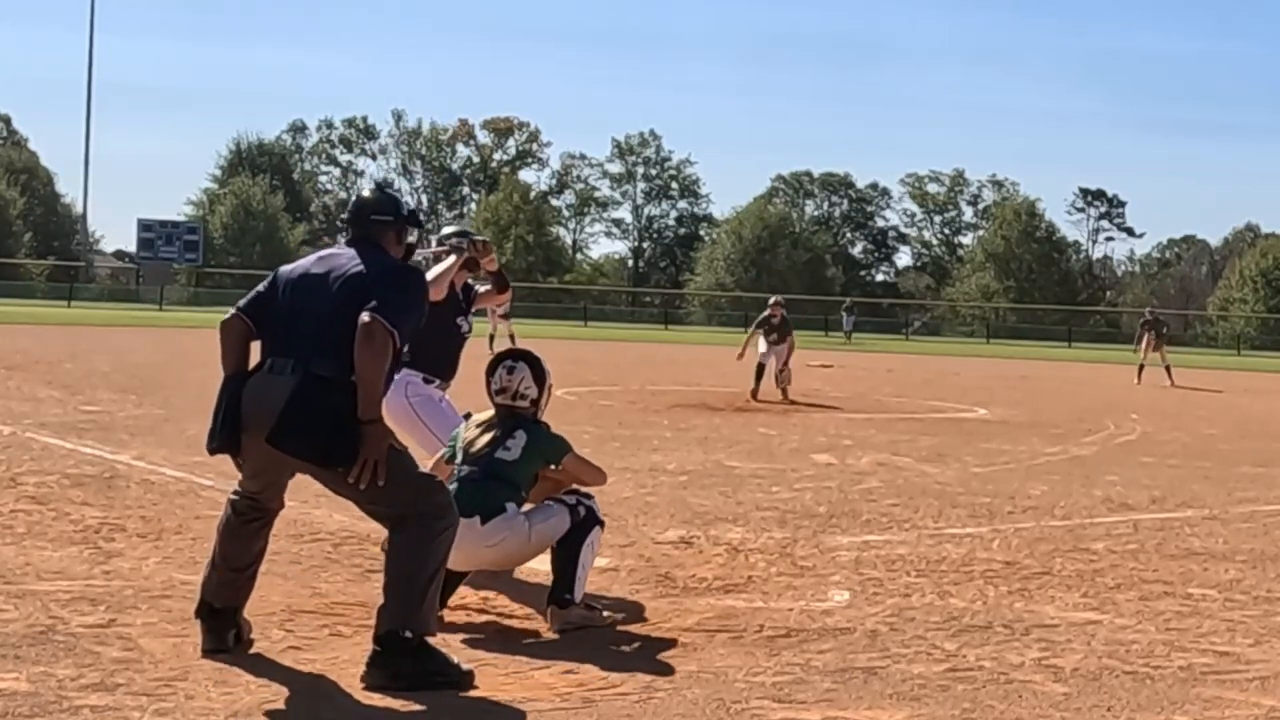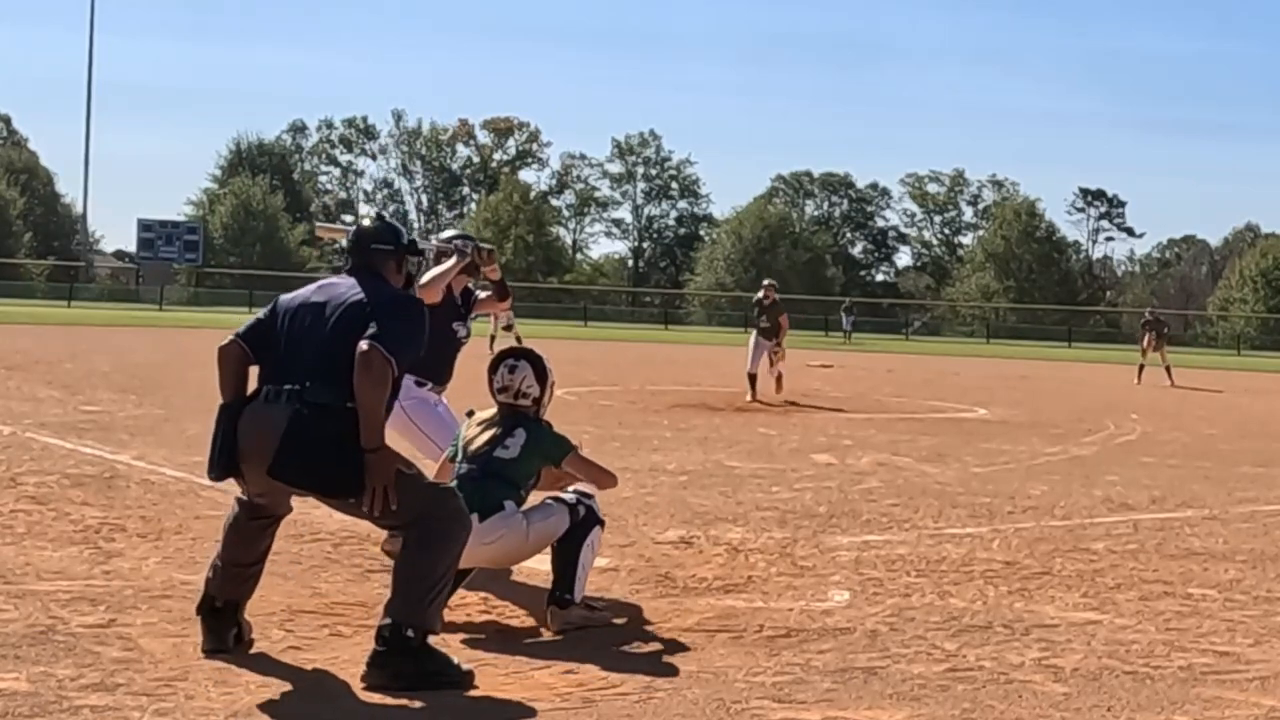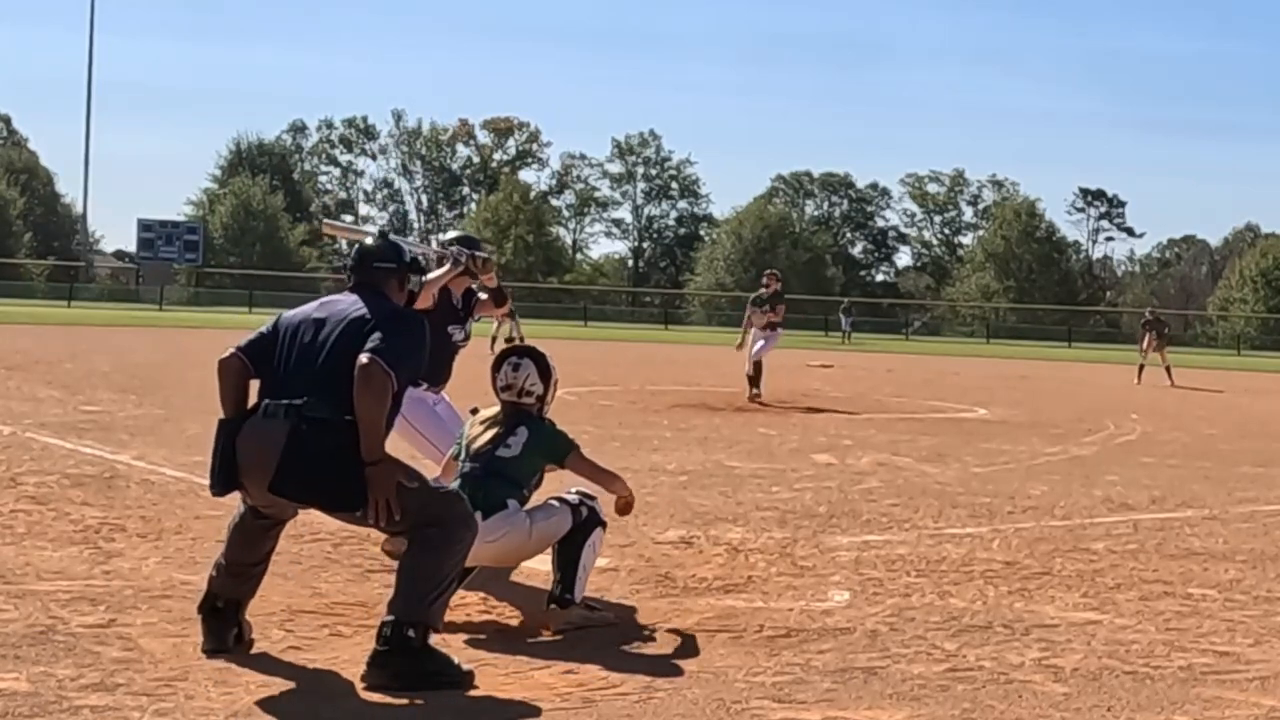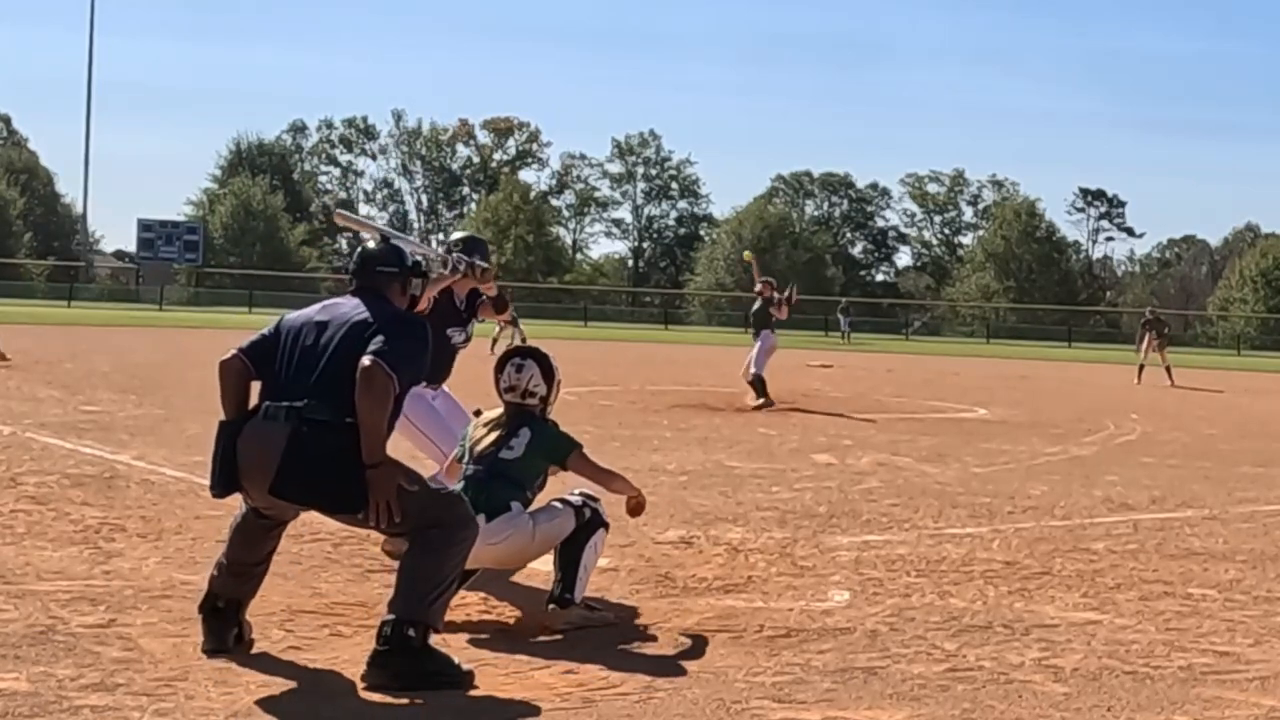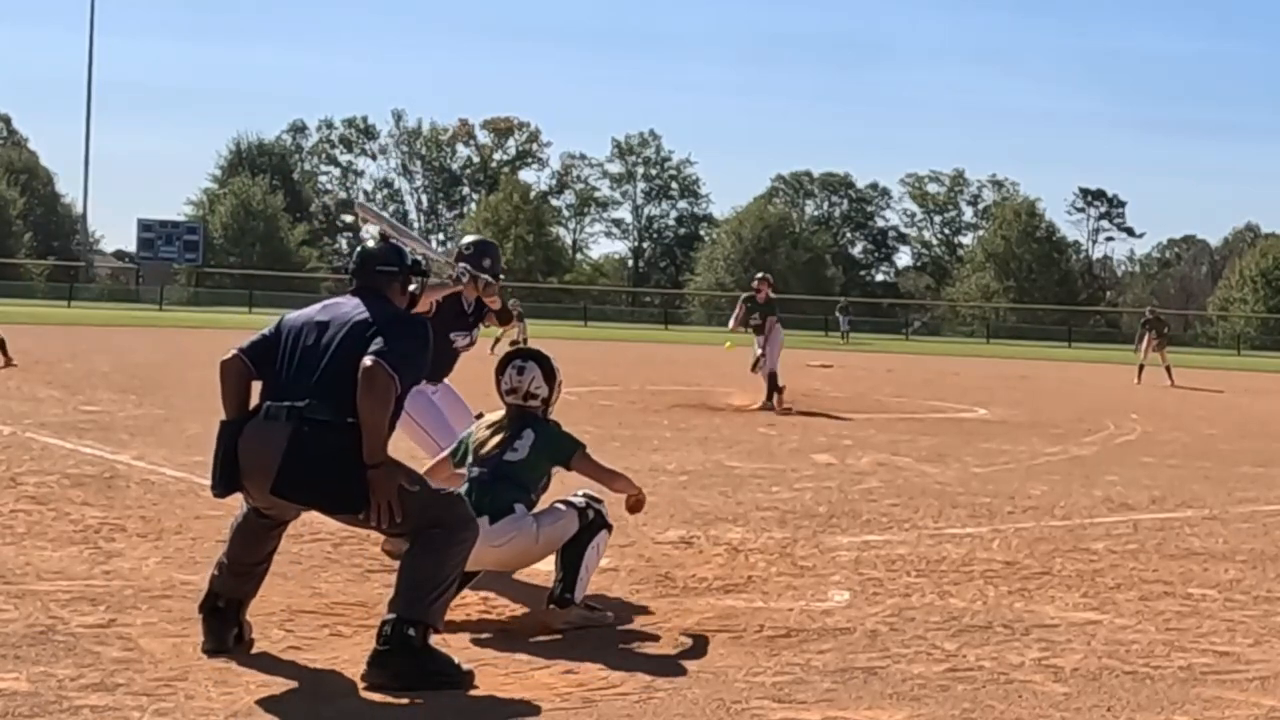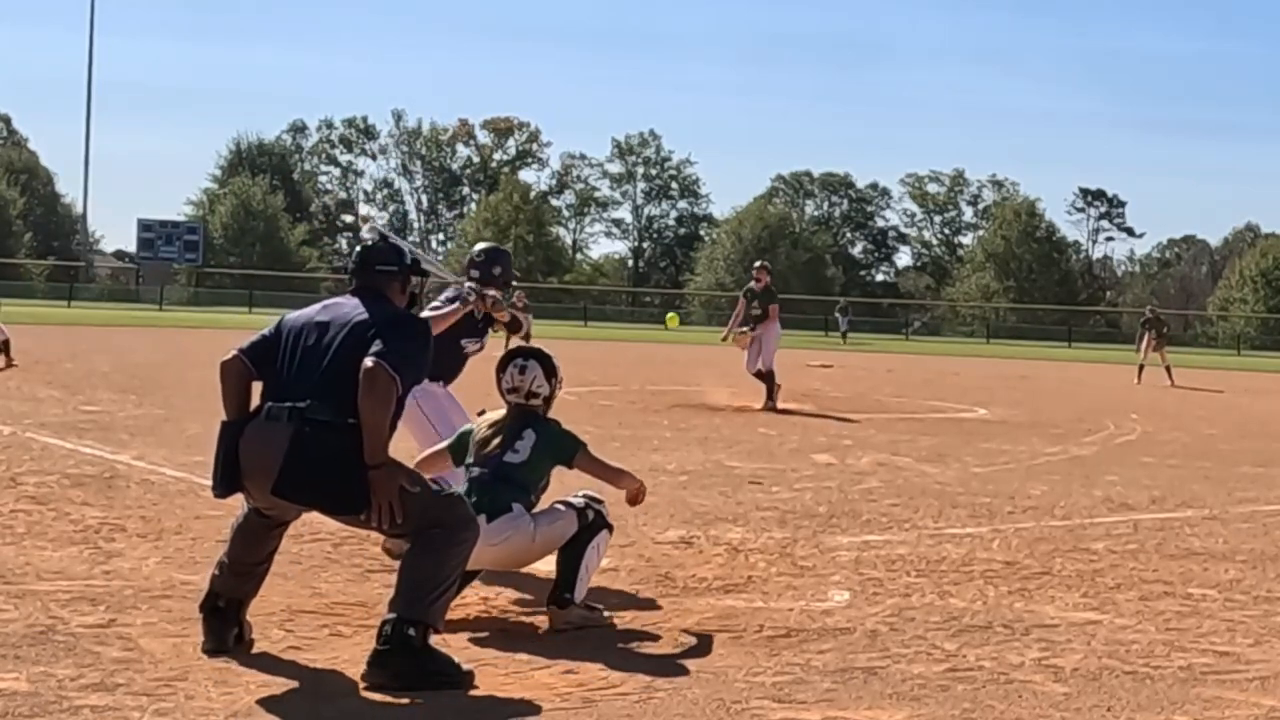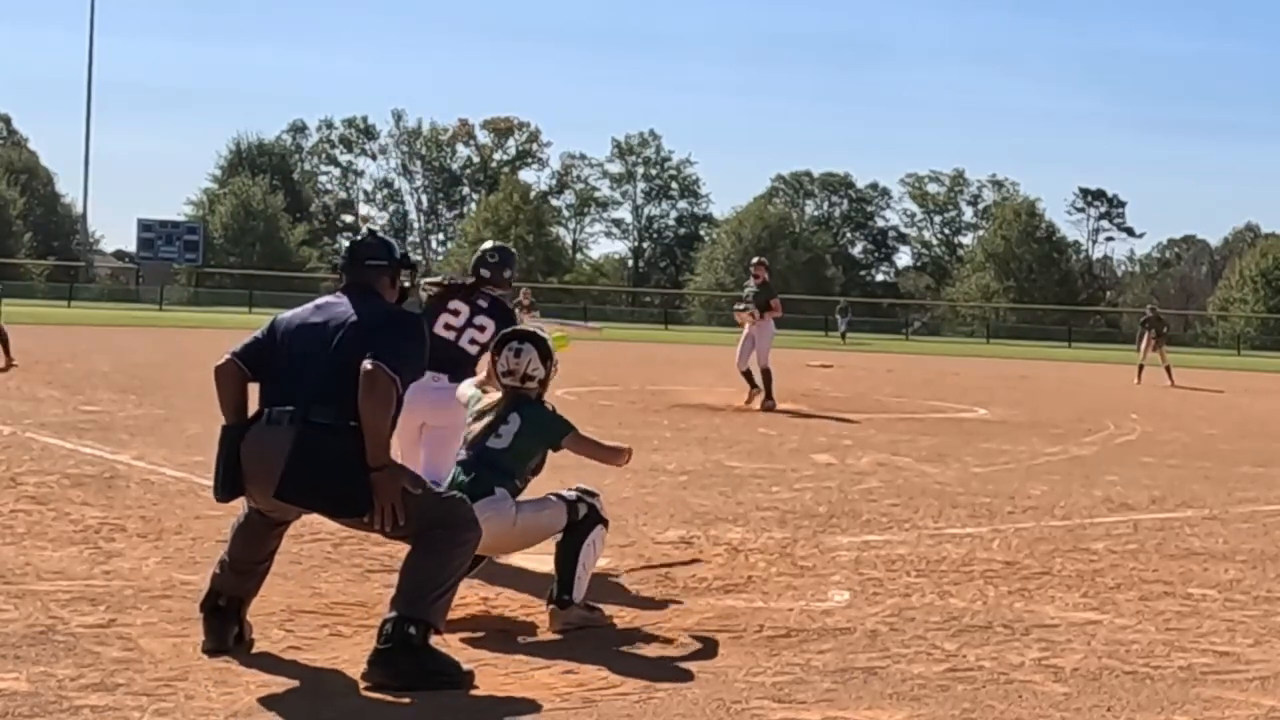
dt=0.2s
person 1, frame 1
left shoulder: (294, 269)
right shoulder: (400, 275)
left elbow: (233, 324)
right elbow: (372, 333)
left wrist: (240, 401)
right wrist: (370, 422)
left hip: (260, 410)
right hip: (323, 415)
left knee: (253, 503)
right knee: (427, 512)
left ankle: (219, 618)
right ankle: (399, 648)
person 1, frame 2
left shoulder: (295, 298)
right shoulder: (399, 305)
left elbow: (231, 349)
right elbow: (371, 360)
left wrist: (241, 428)
right wrist: (373, 450)
left hip: (257, 439)
right hip: (322, 441)
left knee: (260, 505)
right knee: (443, 515)
left ankle: (220, 618)
right ankle: (400, 647)
person 1, frame 3
left shoulder: (298, 314)
right shoulder: (402, 320)
left elbow: (231, 362)
right elbow: (370, 373)
left wrist: (241, 439)
right wrist: (374, 463)
left hip: (255, 456)
right hip: (321, 456)
left knee: (266, 503)
right knee: (450, 518)
left ankle: (220, 616)
right ankle: (401, 647)
person 1, frame 4
left shoulder: (298, 318)
right shoulder: (404, 325)
left elbow: (232, 363)
right elbow: (372, 374)
left wrist: (242, 442)
right wrist: (374, 465)
left hip: (255, 459)
right hip: (323, 460)
left knee: (267, 504)
right knee: (451, 520)
left ankle: (221, 616)
right ankle: (401, 648)
person 1, frame 5
left shoulder: (300, 317)
right shoulder: (405, 324)
left elbow: (233, 363)
right elbow: (374, 375)
left wrist: (243, 440)
right wrist: (376, 465)
left hip: (257, 459)
right hip: (324, 459)
left knee: (267, 506)
right knee: (451, 521)
left ankle: (221, 616)
right ankle: (401, 646)
person 1, frame 6
left shoulder: (299, 317)
right shoulder: (406, 324)
left elbow: (233, 364)
right elbow: (375, 376)
left wrist: (244, 441)
right wrist: (377, 466)
left hip: (258, 459)
right hip: (325, 459)
left knee: (267, 508)
right knee: (452, 522)
left ankle: (221, 616)
right ankle: (401, 646)
person 1, frame 7
left shoulder: (292, 318)
right shoulder: (399, 322)
left elbow: (227, 369)
right elbow: (374, 378)
left wrist: (245, 443)
right wrist: (379, 468)
left hip: (259, 462)
right hip: (327, 461)
left knee: (266, 506)
right knee: (454, 523)
left ankle: (222, 615)
right ankle: (401, 646)
person 2, frame 1
left shoulder: (470, 426)
right shoulder: (539, 435)
left elbow: (433, 478)
right elbow: (598, 477)
right wrist: (550, 474)
right hip: (494, 540)
right knee: (583, 508)
right ankle: (566, 606)
person 2, frame 2
left shoulder: (473, 424)
right shoulder: (540, 434)
left elbow: (441, 478)
right elbow: (606, 479)
right wrist: (576, 477)
right hip: (494, 538)
right knee: (582, 507)
right ankle: (566, 606)
person 2, frame 3
left shoulder: (477, 422)
right shoulder: (543, 432)
left elbow: (447, 475)
right elbow: (609, 481)
right wrist: (625, 493)
right hip: (496, 537)
right knee: (584, 507)
right ankle: (566, 605)
person 2, frame 4
left shoulder: (480, 425)
right shoulder: (545, 433)
left elbow: (449, 475)
right elbow: (608, 480)
right wrist: (634, 492)
right hip: (500, 539)
right knee: (588, 510)
right ankle: (566, 605)
person 2, frame 5
left shoulder: (480, 429)
right shoulder: (548, 434)
left elbow: (432, 475)
right elbow: (612, 479)
right wrist: (635, 490)
right hip: (504, 541)
right knee: (591, 511)
right ankle: (567, 605)
person 2, frame 6
left shoulder: (479, 428)
right shoulder: (549, 434)
left elbow: (422, 465)
right elbow: (616, 477)
right wrist: (636, 485)
right hip: (503, 541)
right knee: (592, 511)
right ankle: (566, 605)
person 2, frame 7
left shoulder: (479, 405)
right shoulder: (541, 418)
left elbow: (466, 387)
right elbow: (611, 455)
right wrist: (625, 452)
right hip: (489, 522)
right knee: (586, 507)
right ankle: (568, 606)
person 3, frame 1
left shoulder: (466, 293)
right shoulder: (442, 287)
left elbow: (502, 293)
right elbow: (432, 289)
left wrist: (488, 258)
right wrist: (457, 255)
left hip: (433, 392)
right hip: (411, 390)
person 3, frame 2
left shoulder: (466, 297)
right shoulder: (437, 290)
left elbow: (502, 301)
right elbow: (425, 290)
left wrist: (491, 267)
right wrist: (459, 258)
left hip: (431, 396)
right hip: (407, 395)
person 3, frame 3
left shoulder: (468, 299)
right shoulder: (435, 293)
left elbow: (500, 306)
right elbow: (413, 296)
left wrist: (488, 275)
right wrist: (453, 266)
left hip: (432, 395)
right hip: (406, 396)
person 3, frame 4
left shoulder: (472, 299)
right shoulder: (435, 295)
left elbow: (502, 312)
left wrist: (488, 285)
right wrist: (451, 275)
left hip: (433, 392)
right hip: (407, 393)
person 3, frame 5
left shoulder: (479, 304)
right shoulder: (443, 297)
left elbow: (506, 321)
left wrist: (493, 298)
right wrist: (453, 285)
left hip: (434, 386)
right hip: (408, 388)
person 3, frame 6
left shoulder: (485, 308)
right shoulder: (454, 300)
left elbow: (519, 327)
left wrist: (502, 312)
right wrist: (462, 306)
left hip: (432, 387)
right hip: (418, 389)
right knee: (452, 466)
person 3, frame 7
left shoulder: (448, 290)
right shoulder: (504, 315)
left hip: (411, 383)
right hip: (449, 396)
left knee: (412, 468)
right knee: (435, 473)
